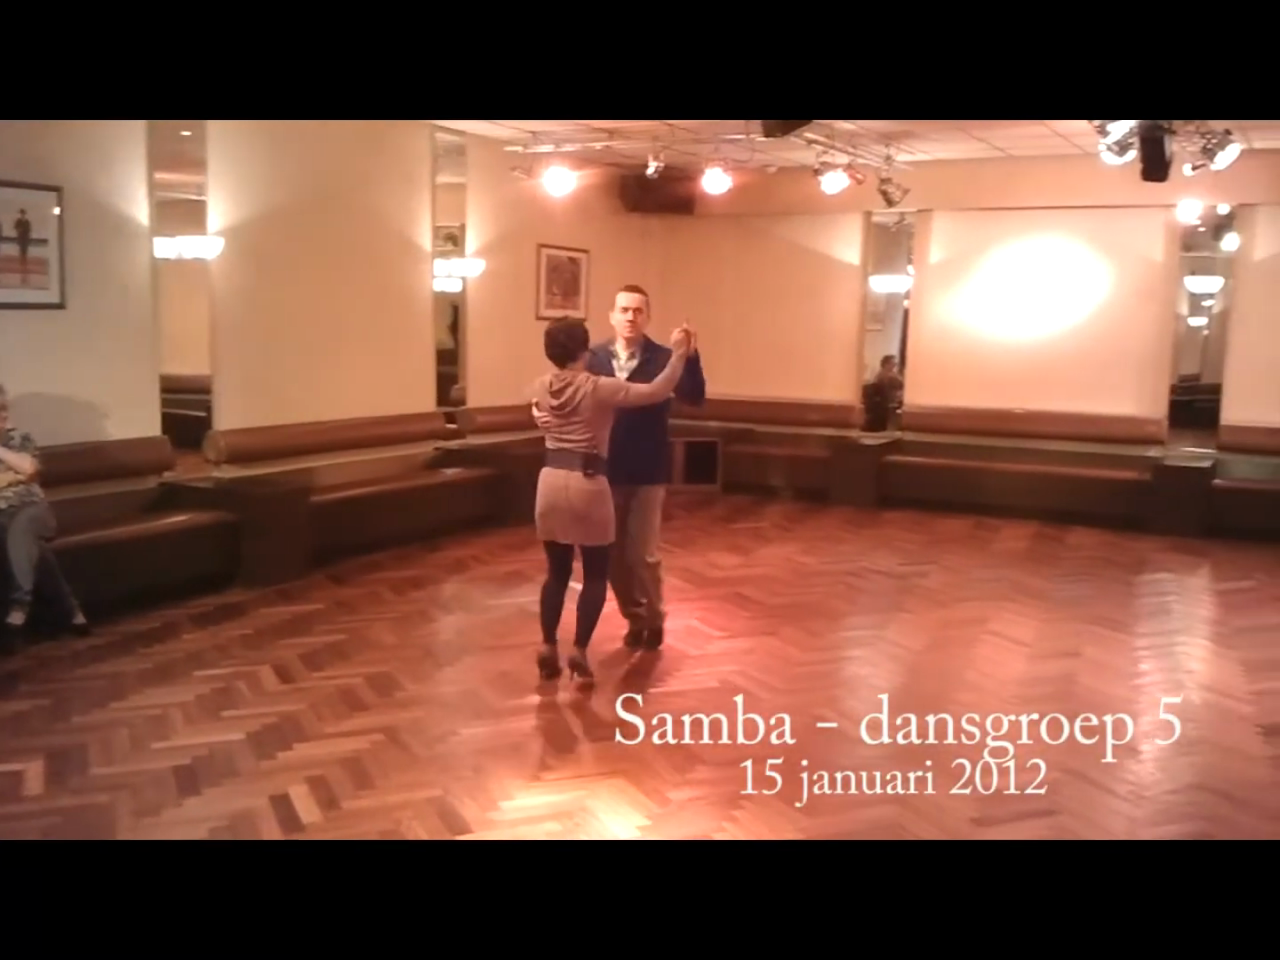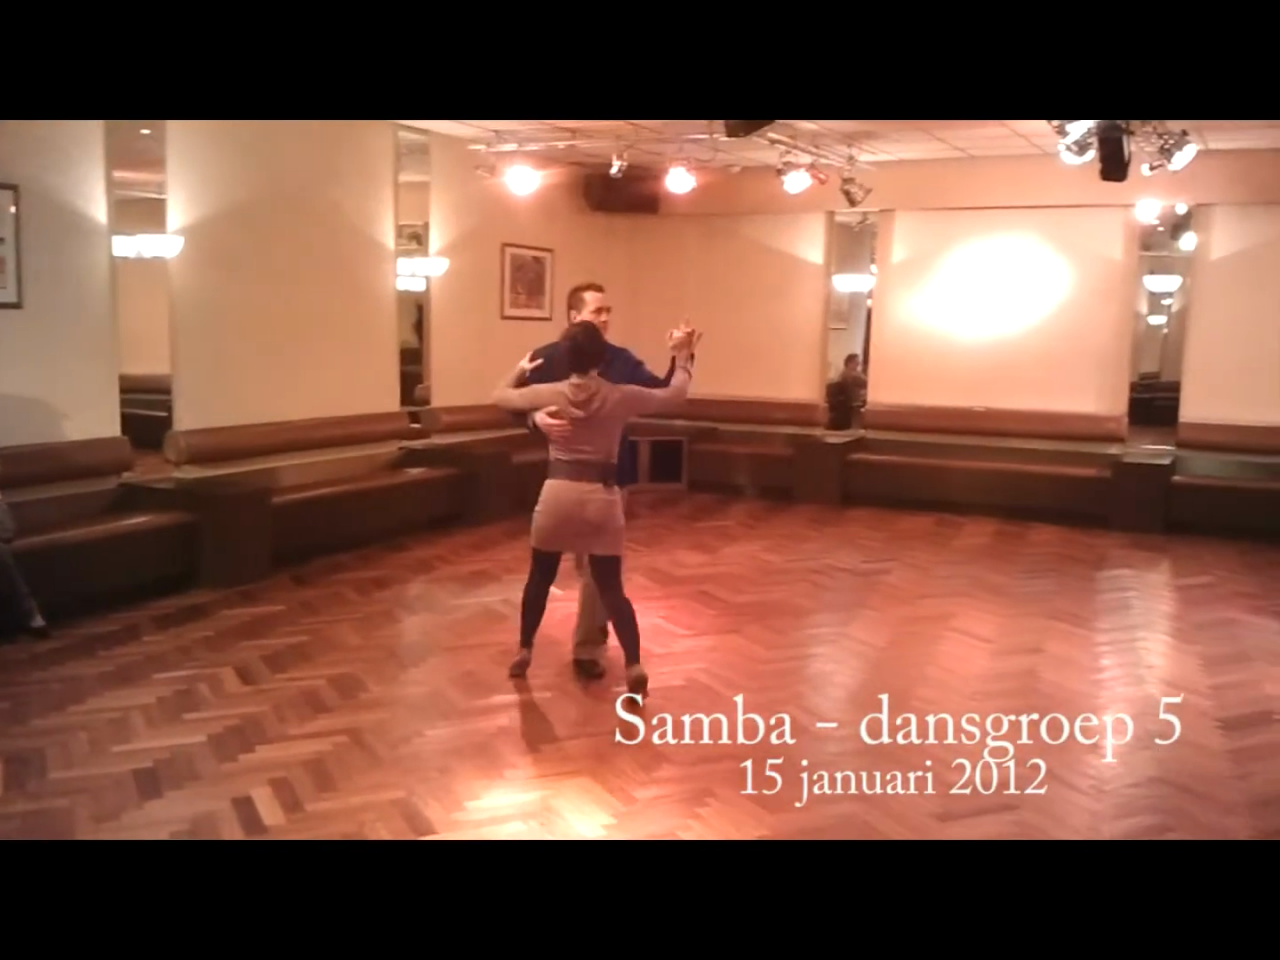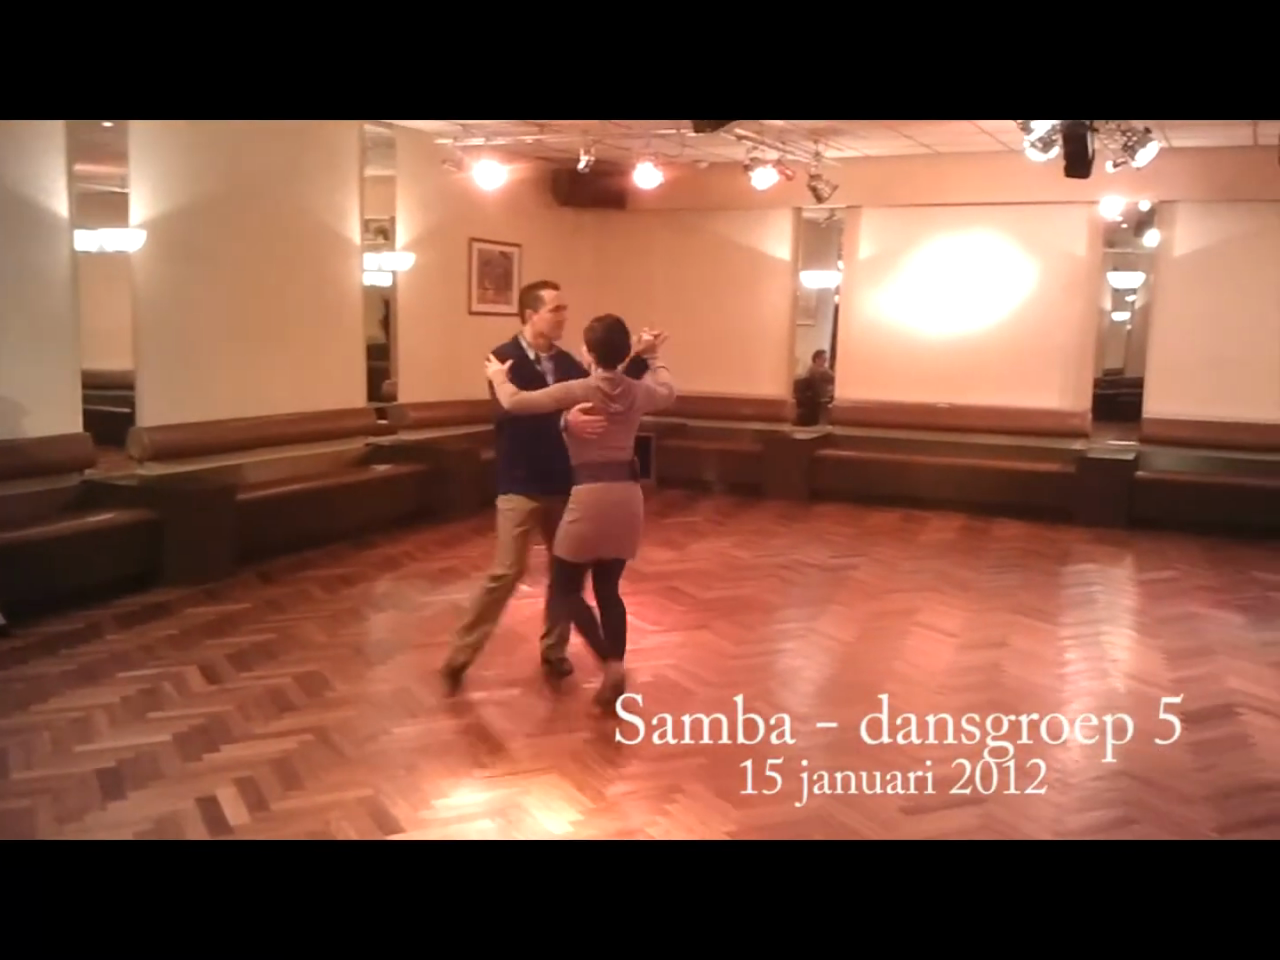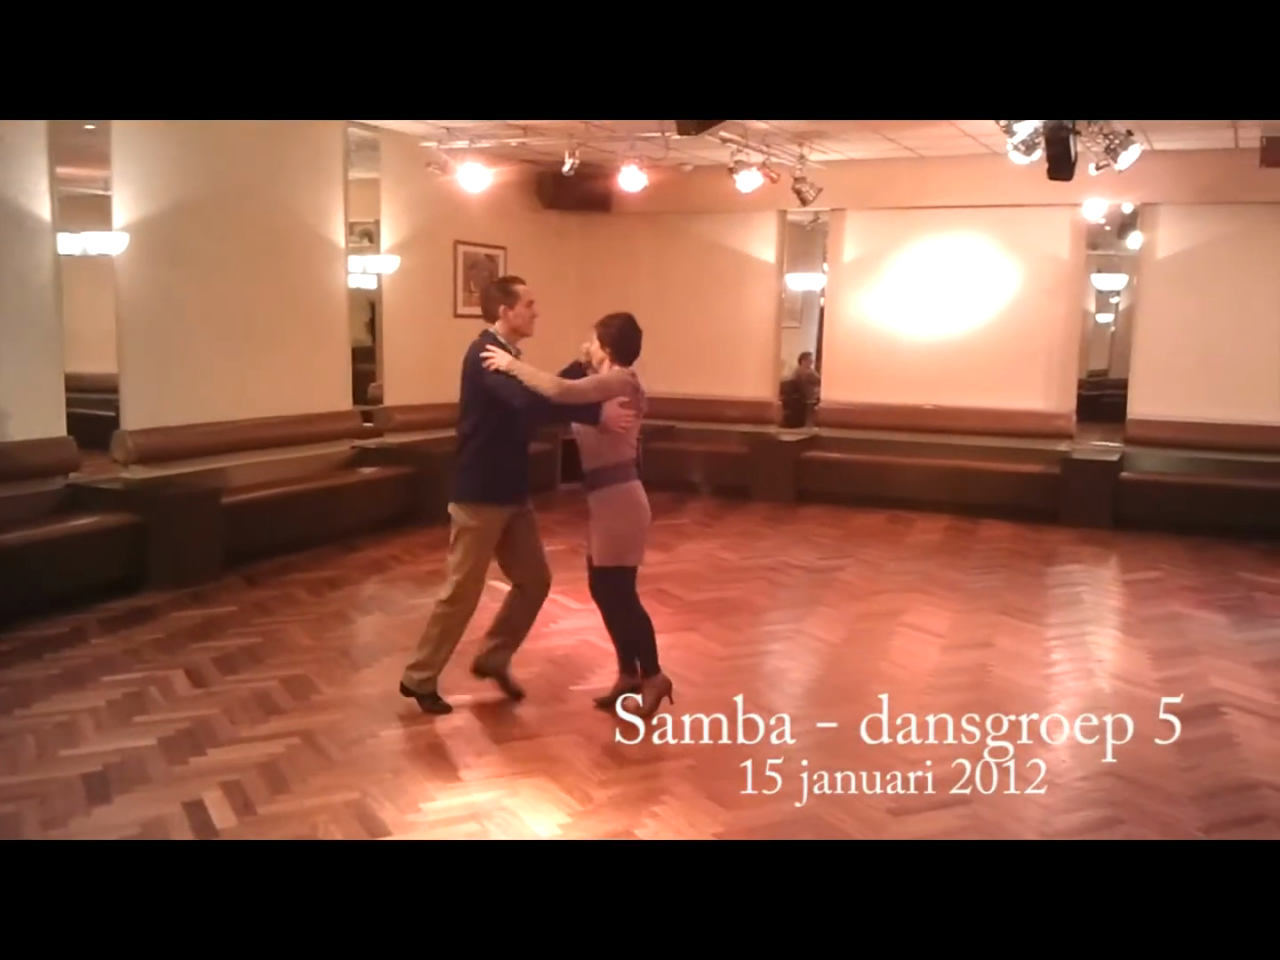
dt=0.3s
person 1, frame 1
left shoulder: (662, 358)
right shoulder: (594, 358)
left elbow: (695, 397)
left wrist: (690, 357)
left hip: (647, 475)
right hip: (606, 474)
left knee: (642, 555)
right knee: (612, 556)
left ankle: (653, 617)
right ankle: (635, 617)
person 1, frame 2
left shoulder: (621, 359)
right shoulder: (547, 359)
left elbow: (663, 393)
right wrist: (537, 418)
left hip: (610, 478)
right knee: (584, 560)
left ankle: (588, 648)
right ankle: (592, 635)
person 1, frame 3
left shoulder: (566, 362)
right shoulder: (505, 360)
right elbow: (516, 411)
left wrist: (638, 360)
right wrist: (564, 421)
left hip: (564, 484)
right hip: (521, 486)
right knee: (505, 573)
left ankle: (554, 649)
right ankle: (461, 656)
person 1, frame 4
left shoulder: (497, 355)
right shoulder: (487, 355)
left elbow: (527, 399)
right elbow: (529, 403)
right wrist: (598, 414)
left hip: (505, 492)
right hip: (483, 493)
left knee: (536, 580)
right knee: (462, 591)
left ankle: (494, 658)
right ankle: (420, 679)
person 2, frame 1
left shoulder: (544, 386)
right shoulder: (599, 387)
right elbow: (656, 392)
left wrist: (581, 374)
right wrist: (678, 353)
left hip: (550, 480)
right hip: (587, 483)
left knee: (557, 572)
right knee: (595, 575)
left ankle: (548, 647)
right ankle: (579, 650)
person 2, frame 2
left shoulder: (551, 395)
right shoulder: (621, 397)
left elbow: (501, 396)
right elbow: (675, 395)
left wrist: (519, 371)
right wrist: (683, 355)
left hip: (558, 493)
right hip: (602, 495)
left knee: (539, 578)
right knee: (610, 587)
left ankle: (524, 654)
right ankle: (634, 666)
person 2, frame 3
left shoulder: (577, 391)
right shoulder: (639, 393)
left elbow: (515, 402)
right elbow: (667, 390)
left wrist: (498, 375)
right wrist: (652, 356)
left hip: (592, 496)
right hip: (629, 494)
left knee: (565, 590)
right knee: (608, 589)
left ankle: (610, 664)
right ankle: (612, 670)
person 2, frame 4
left shoulder: (614, 382)
right shoulder: (619, 385)
left elbow: (562, 390)
left wrist: (516, 366)
left hip: (618, 500)
right hip: (608, 498)
left knee: (621, 595)
right knee: (606, 593)
left ankle: (653, 677)
right ankle: (630, 675)
